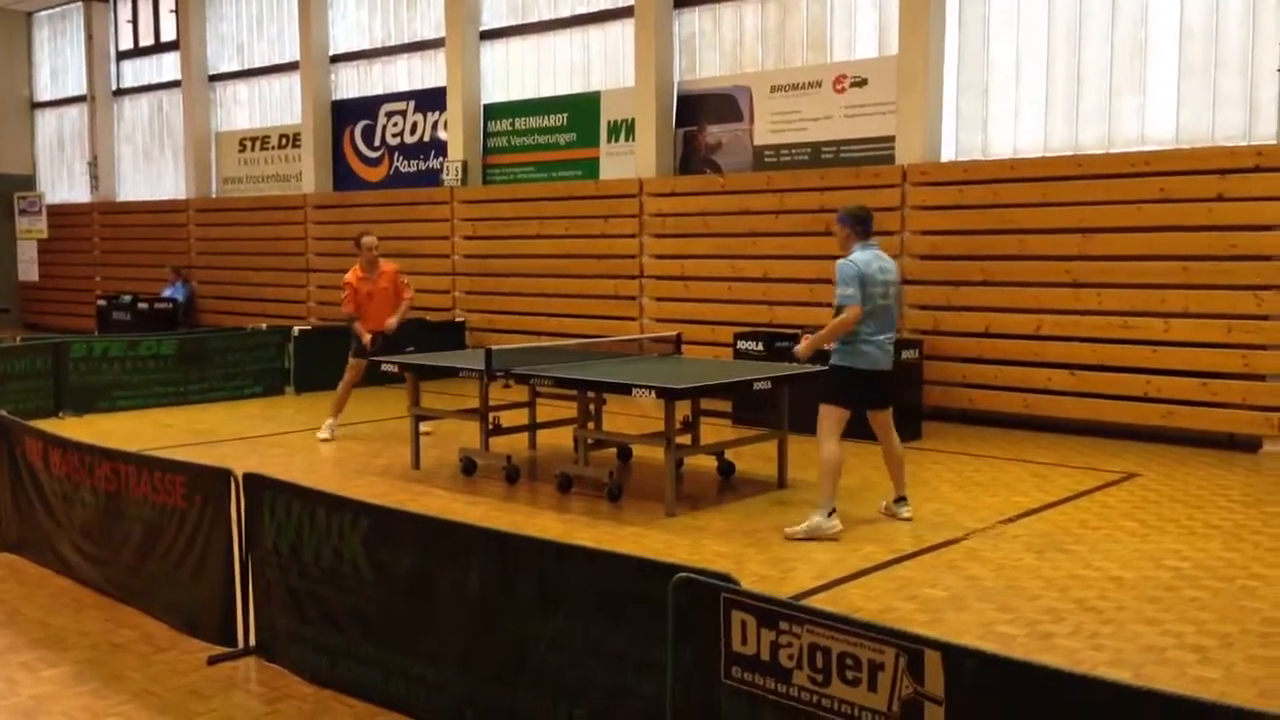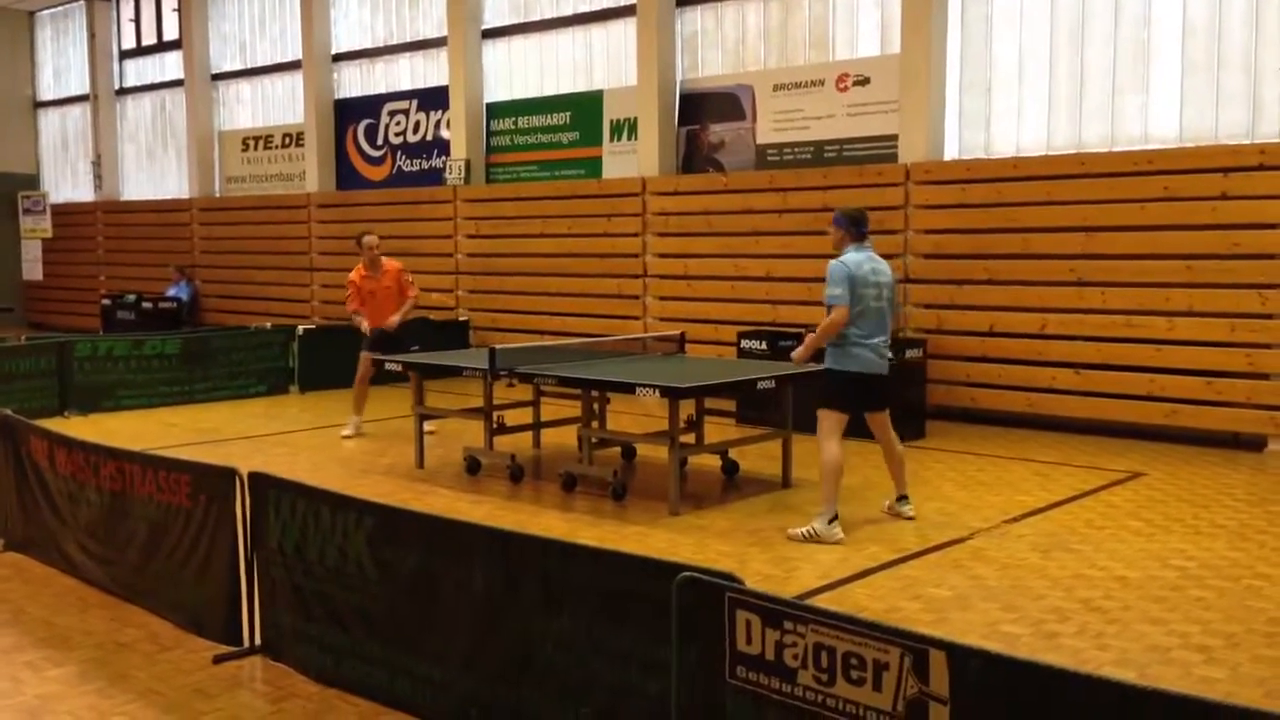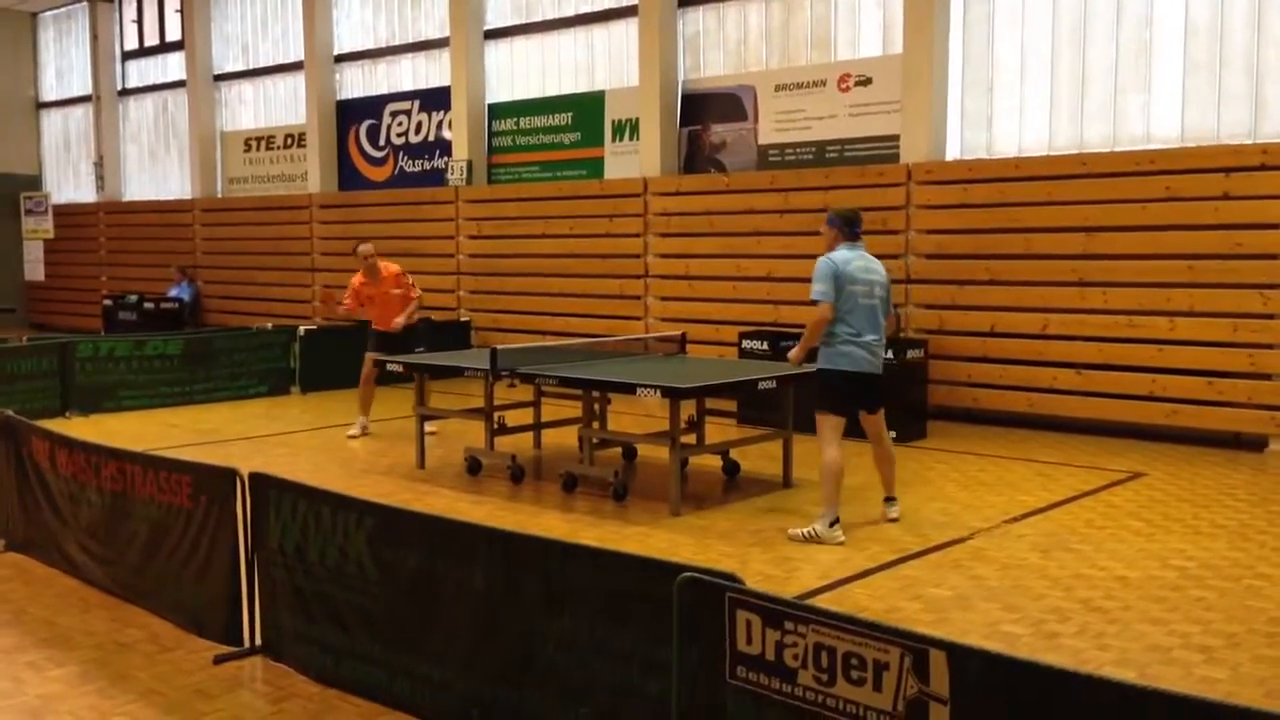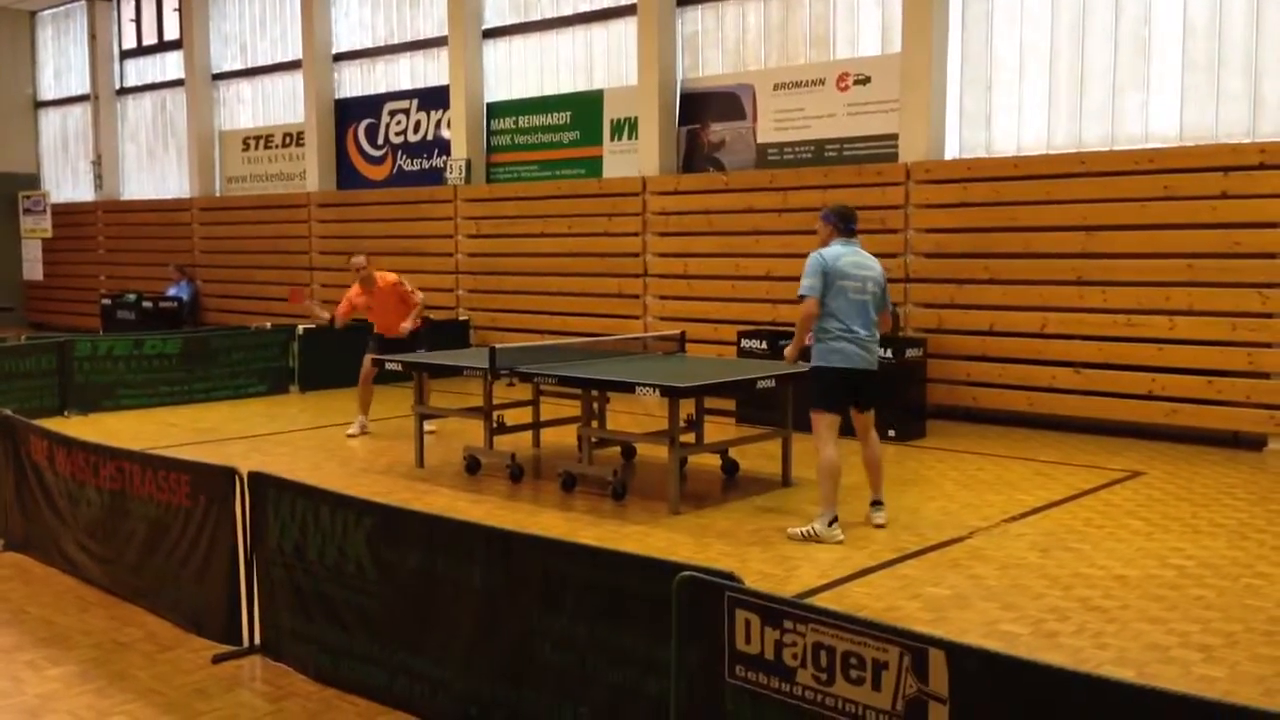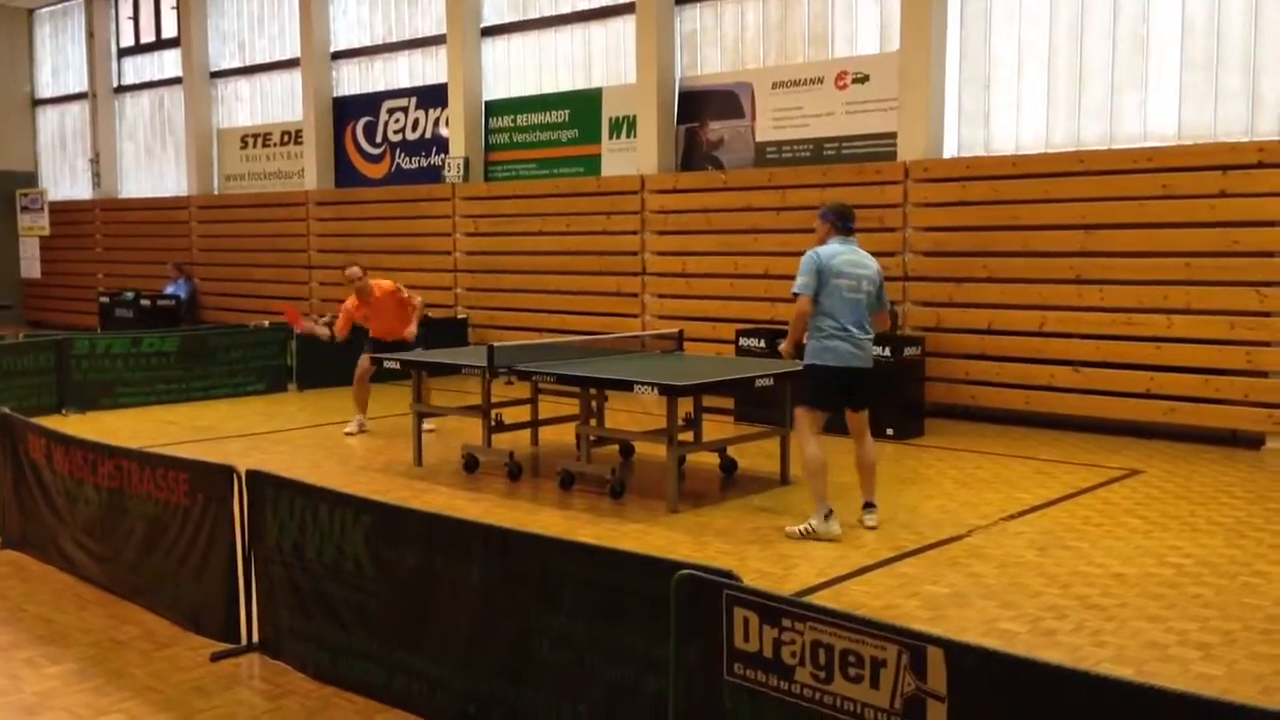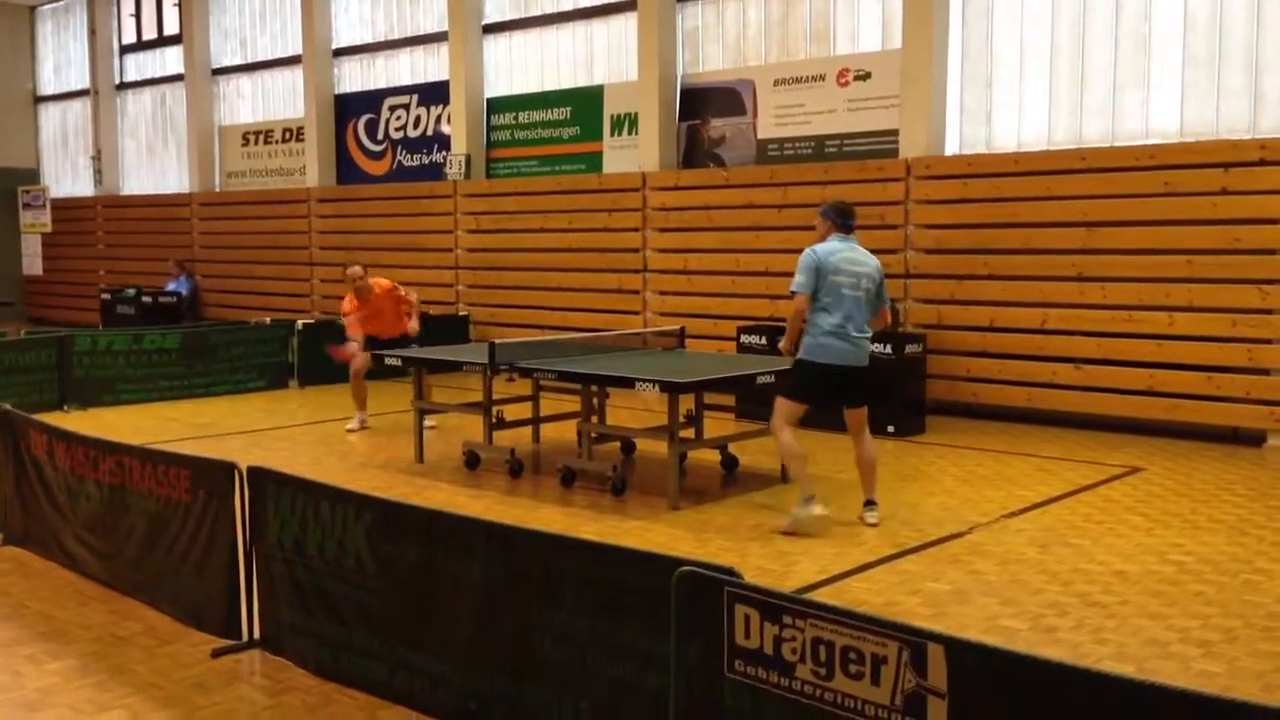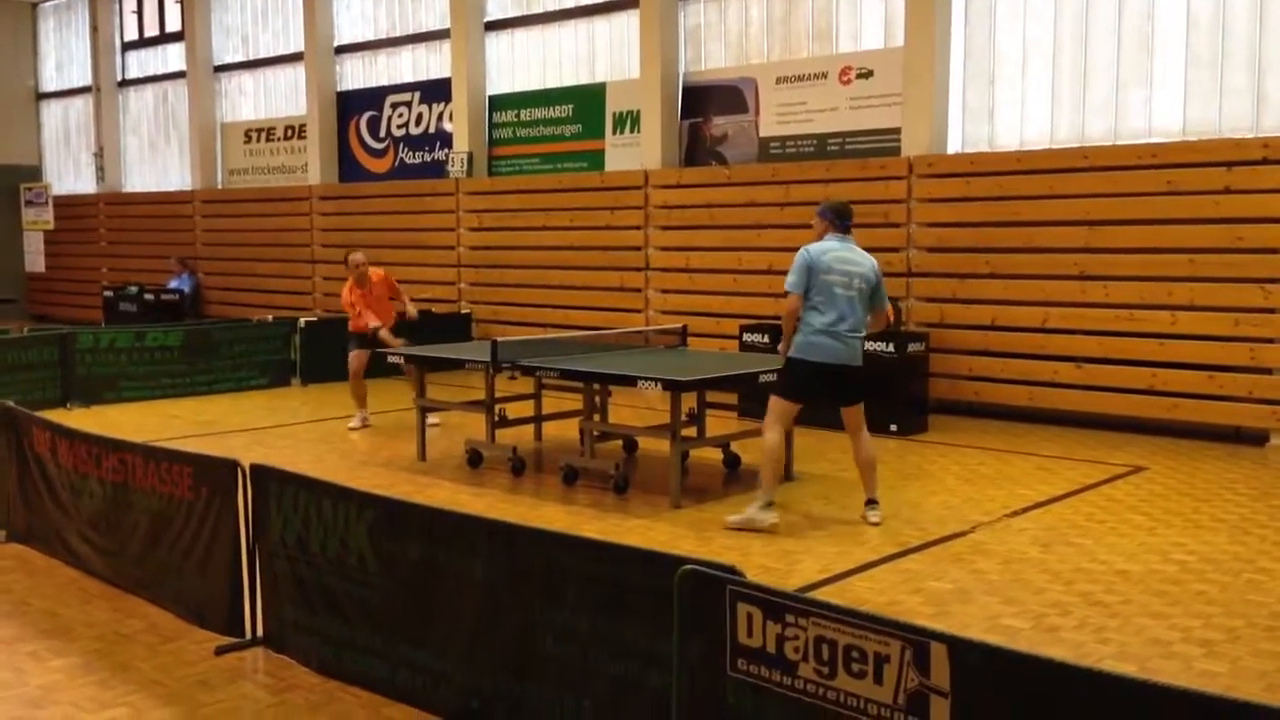
dt=0.1s
person 1, frame 1
left shoulder: (850, 264)
right shoulder: (889, 264)
left elbow: (851, 317)
left wrist: (812, 343)
left hip: (851, 361)
right hip: (881, 360)
left knee: (827, 434)
right knee: (886, 431)
left ankle: (826, 516)
right ankle: (901, 501)
person 1, frame 2
left shoulder: (841, 265)
right shoulder: (884, 267)
left elbow: (838, 317)
right elbow: (891, 320)
left wrist: (807, 348)
left hip: (845, 363)
right hip: (878, 364)
left knee: (828, 437)
right knee: (884, 433)
left ankle: (829, 521)
right ankle: (902, 501)
person 1, frame 3
left shoulder: (829, 263)
right shoulder: (878, 268)
left elbow: (823, 315)
right elbow: (889, 323)
left wrist: (801, 349)
left hip: (839, 363)
right hip: (872, 363)
left knee: (829, 440)
right knee: (878, 433)
left ankle: (829, 523)
right ankle: (891, 501)
person 1, frame 4
left shoulder: (821, 259)
right shoulder: (874, 265)
left elbow: (809, 311)
right elbow: (886, 322)
left wrist: (795, 346)
left hip: (831, 360)
right hip: (866, 362)
left knee: (825, 438)
right knee: (867, 433)
left ankle: (828, 522)
right ankle: (877, 505)
person 1, frame 5
left shoulder: (816, 256)
right shoulder: (871, 264)
left elbow: (803, 309)
right elbow: (883, 322)
left wrist: (791, 343)
left hip: (825, 358)
right hip: (861, 360)
left knee: (807, 433)
right knee: (861, 434)
left ankle: (824, 517)
right ankle: (869, 508)
person 1, frame 6
left shoulder: (816, 254)
right shoulder: (872, 262)
left elbow: (800, 307)
right elbow: (884, 319)
left wrist: (790, 341)
left hip: (818, 356)
right hip: (857, 359)
left knee: (782, 424)
right knee: (859, 432)
left ankle: (808, 503)
right ankle: (870, 507)
person 1, frame 7
left shoulder: (810, 253)
right shoulder: (869, 263)
left elbow: (792, 307)
right elbow: (883, 319)
left wrist: (787, 341)
left hip: (810, 353)
right hip: (850, 358)
left knee: (774, 425)
right knee: (858, 430)
left ankle: (763, 508)
right ankle: (872, 505)
person 2, frame 1
left shoulder: (392, 270)
right shoulder: (351, 279)
left elbow: (407, 297)
right elbow: (350, 315)
left wrist: (396, 317)
right wrist: (364, 335)
left hip: (389, 330)
right hip: (364, 333)
right knee: (350, 378)
right ankle: (330, 424)
person 2, frame 2
left shoulder: (395, 268)
right shoulder: (355, 278)
left elbow: (412, 296)
right elbow: (354, 311)
left wrist: (399, 316)
right wrist: (362, 324)
left hip: (401, 328)
right hip: (375, 330)
right knee: (362, 375)
right ankle: (355, 421)
person 2, frame 3
left shoulder: (395, 272)
right shoulder: (356, 283)
left elbow: (415, 297)
right elbow: (347, 310)
left wrist: (403, 317)
right wrist: (342, 310)
left hip: (406, 329)
right hip: (379, 331)
right knee: (367, 375)
right ankle: (362, 422)
person 2, frame 4
left shoulder: (392, 281)
right shoulder: (354, 295)
left elbow: (419, 301)
right elbow: (335, 321)
left wrist: (409, 322)
right wrist: (314, 310)
left hip: (410, 333)
right hip: (383, 335)
right knee: (366, 375)
right ankle: (362, 421)
person 2, frame 5
left shoulder: (389, 288)
right shoulder: (351, 306)
left elbow: (418, 303)
right elbow: (337, 335)
left wrist: (414, 325)
right wrist: (313, 328)
left hip: (405, 336)
right hip: (378, 339)
right knee: (360, 375)
right ankle: (360, 420)
person 2, frame 6
left shoulder: (386, 287)
right shoulder: (349, 306)
left elbow: (412, 300)
right elbow: (356, 338)
left wrist: (414, 320)
right wrist: (353, 348)
left hip: (399, 335)
right hip: (369, 337)
right knee: (356, 372)
right ankle: (361, 416)
person 2, frame 7
left shoulder: (380, 275)
right shoulder: (349, 296)
left elbow: (397, 291)
right elbow: (374, 326)
left wrist: (408, 305)
right wrist: (393, 343)
left hip: (388, 326)
right hip: (362, 332)
left knee: (411, 367)
right knee: (355, 370)
right ankle: (361, 414)
